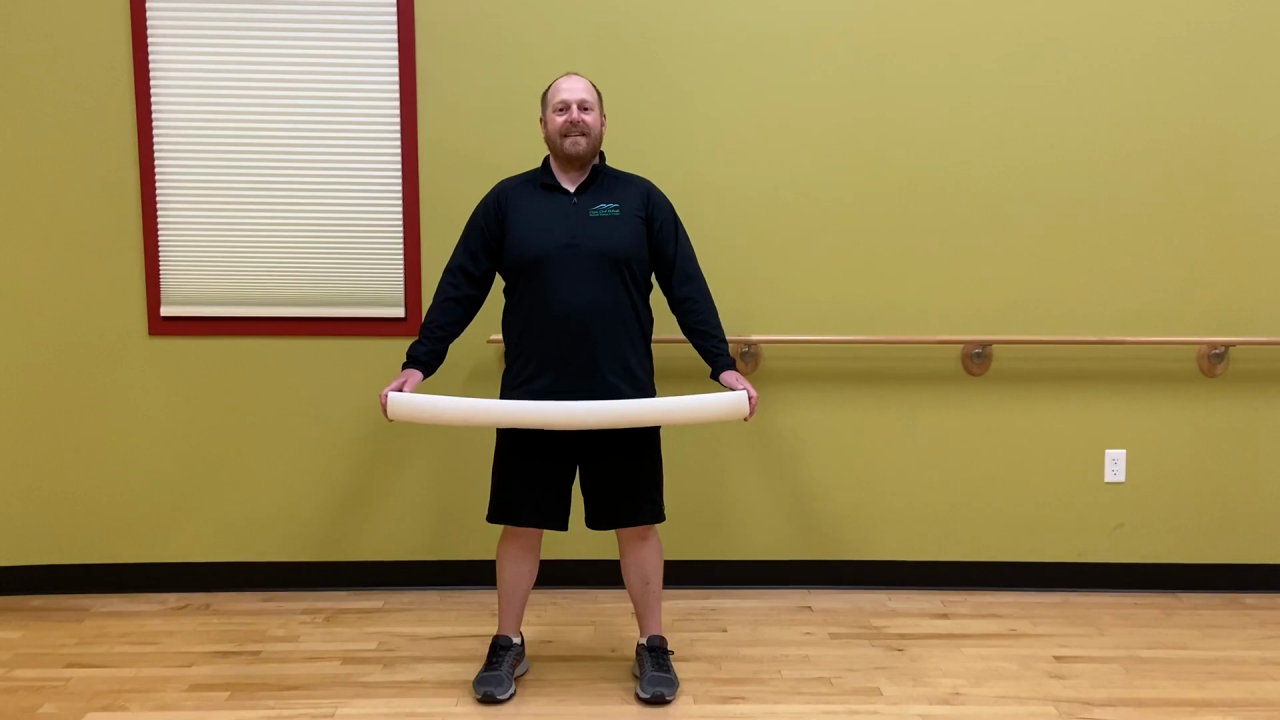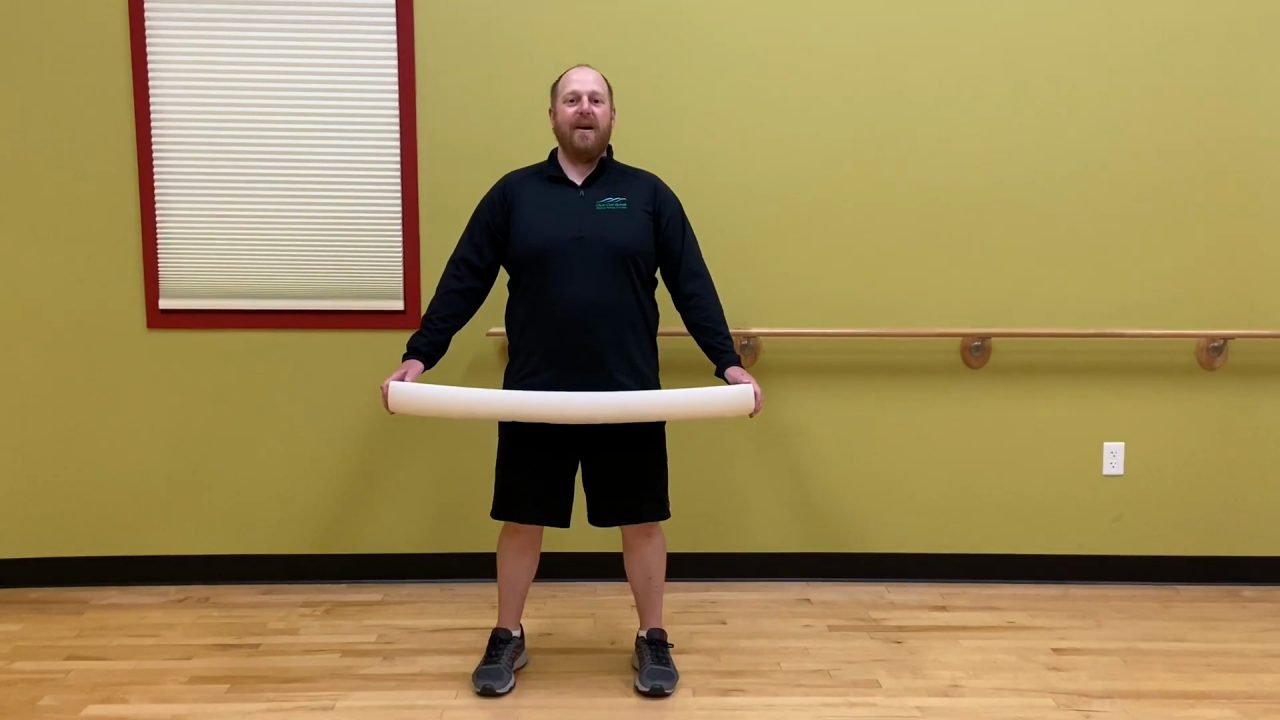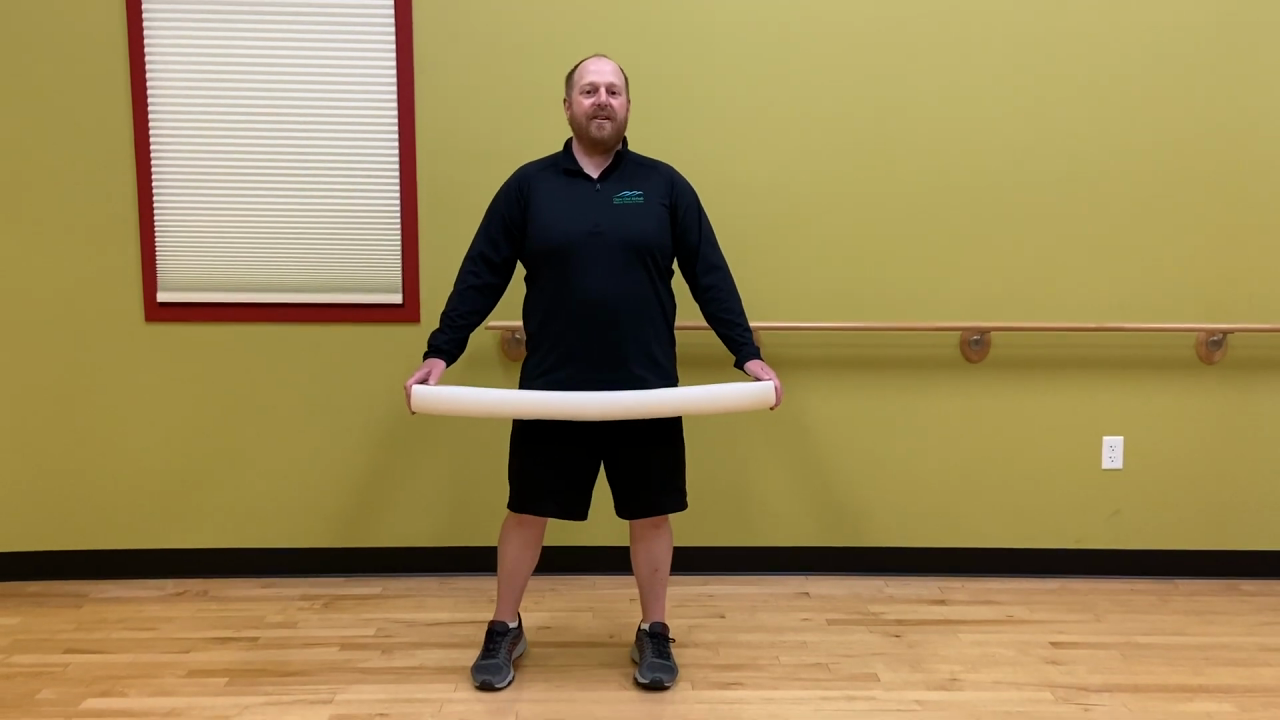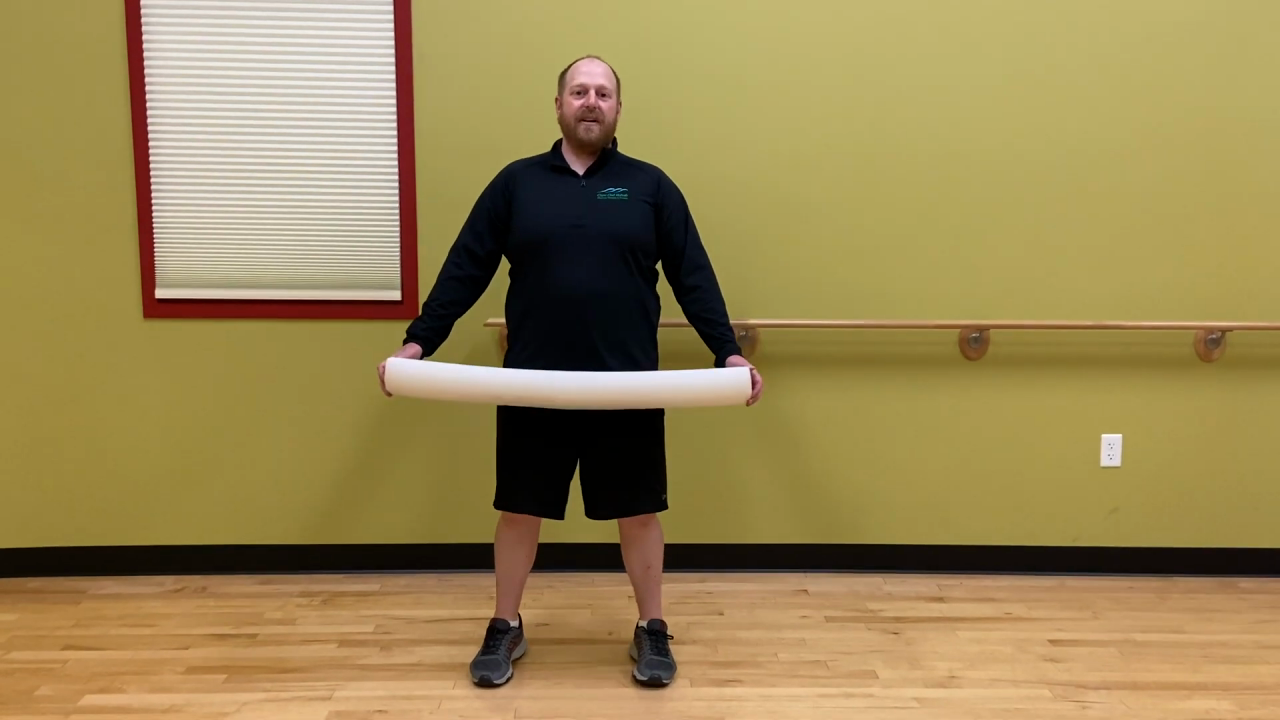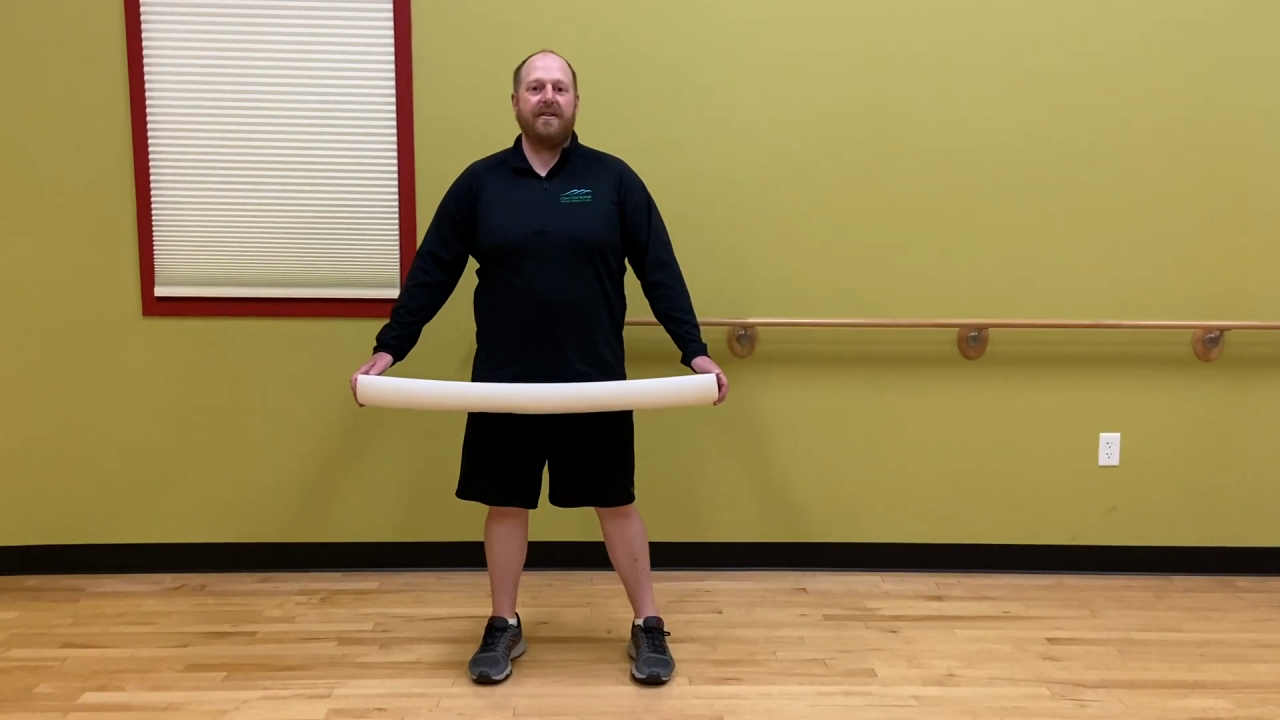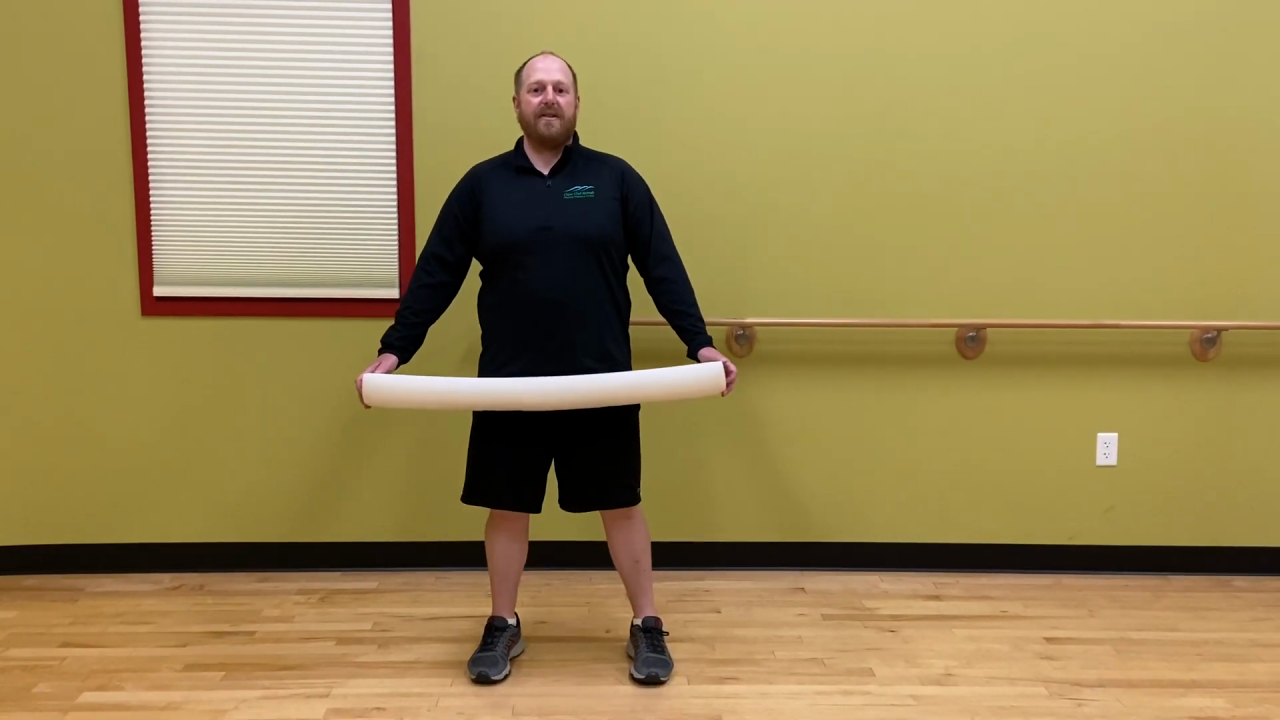
dt=0.5s
person 1, frame 1
left shoulder: (641, 199)
right shoulder: (506, 201)
left elbow: (686, 287)
right elbow: (460, 289)
left wrist: (722, 364)
right wrist: (418, 363)
left hip: (624, 401)
right hip: (531, 403)
left knee: (638, 526)
right knee: (520, 526)
left ankle: (652, 647)
right ankle: (508, 645)
person 1, frame 2
left shoulder: (649, 194)
right shoulder: (514, 193)
left elbow: (691, 285)
right elbow: (463, 281)
left wrist: (728, 361)
right wrist: (420, 354)
left hip: (629, 398)
right hip: (534, 398)
left knee: (642, 523)
right knee: (521, 522)
left ankle: (653, 640)
right ankle: (507, 638)
person 1, frame 3
left shoulder: (664, 185)
right shoulder: (527, 186)
left elbow: (709, 275)
right elbow: (481, 276)
left wrist: (747, 354)
right wrist: (440, 352)
left hip: (645, 391)
right hip: (550, 391)
left knee: (650, 516)
right knee: (526, 513)
left ankle: (653, 633)
right ankle: (504, 630)
person 1, frame 4
left shoulder: (650, 186)
right shoulder: (517, 182)
left elbow: (693, 277)
right elbow: (465, 269)
left wrist: (728, 351)
right wrist: (419, 339)
left knee: (638, 513)
right knee: (519, 511)
left ankle: (651, 629)
right ankle: (505, 628)
person 1, frame 5
left shoulder: (614, 179)
right shoulder: (480, 183)
left elbow: (659, 271)
right elbow: (432, 272)
left wrist: (694, 350)
right wrist: (389, 347)
left hip: (596, 383)
right hip: (505, 386)
left knee: (617, 503)
right knee: (505, 505)
left ankle: (647, 626)
right ankle: (504, 626)
person 1, frame 6
left shoulder: (616, 178)
right shoulder: (482, 184)
left elbow: (662, 268)
right elbow: (436, 274)
left wrist: (699, 343)
right wrist: (395, 349)
left hip: (602, 383)
right hip: (510, 386)
left knee: (621, 506)
right knee: (506, 508)
left ankle: (646, 627)
right ankle: (503, 627)
